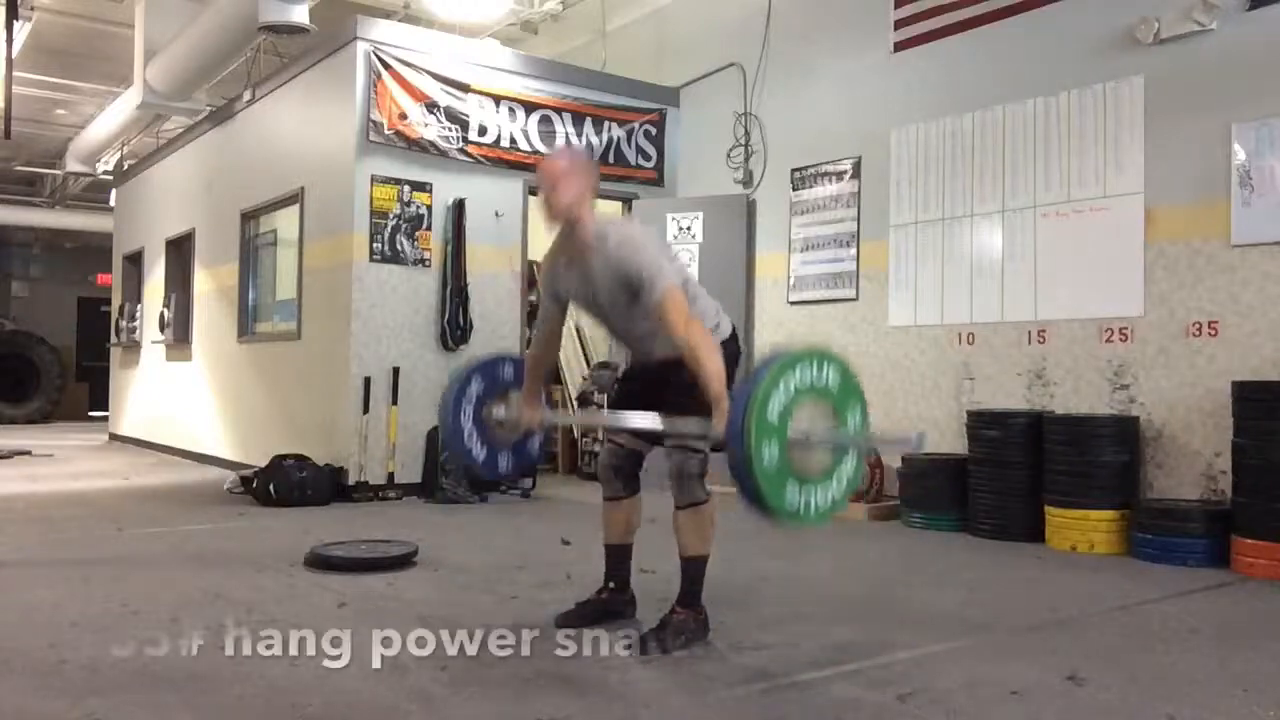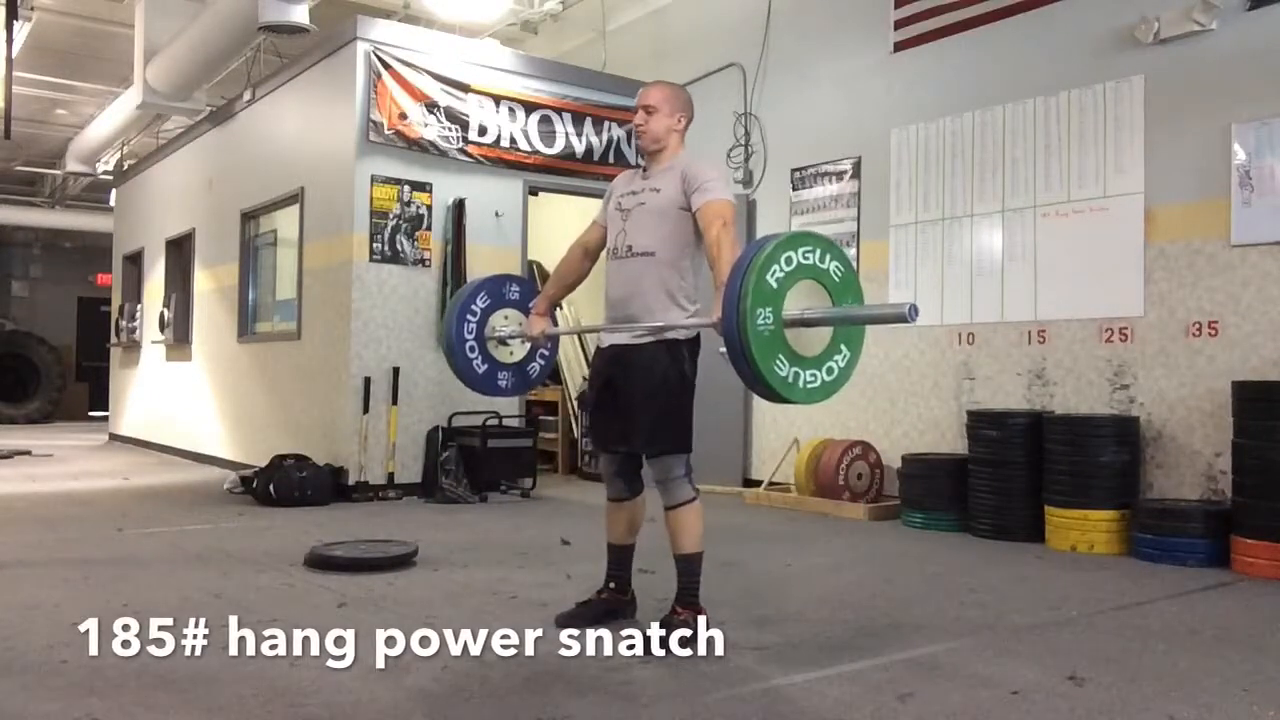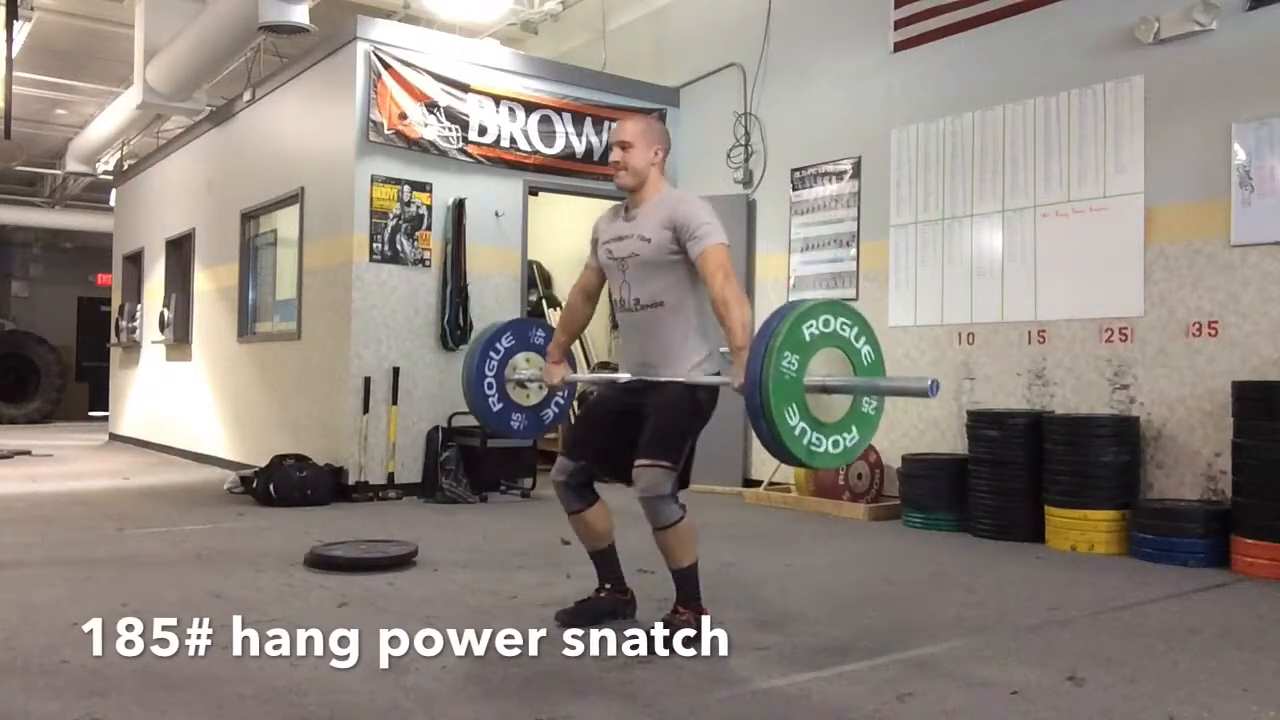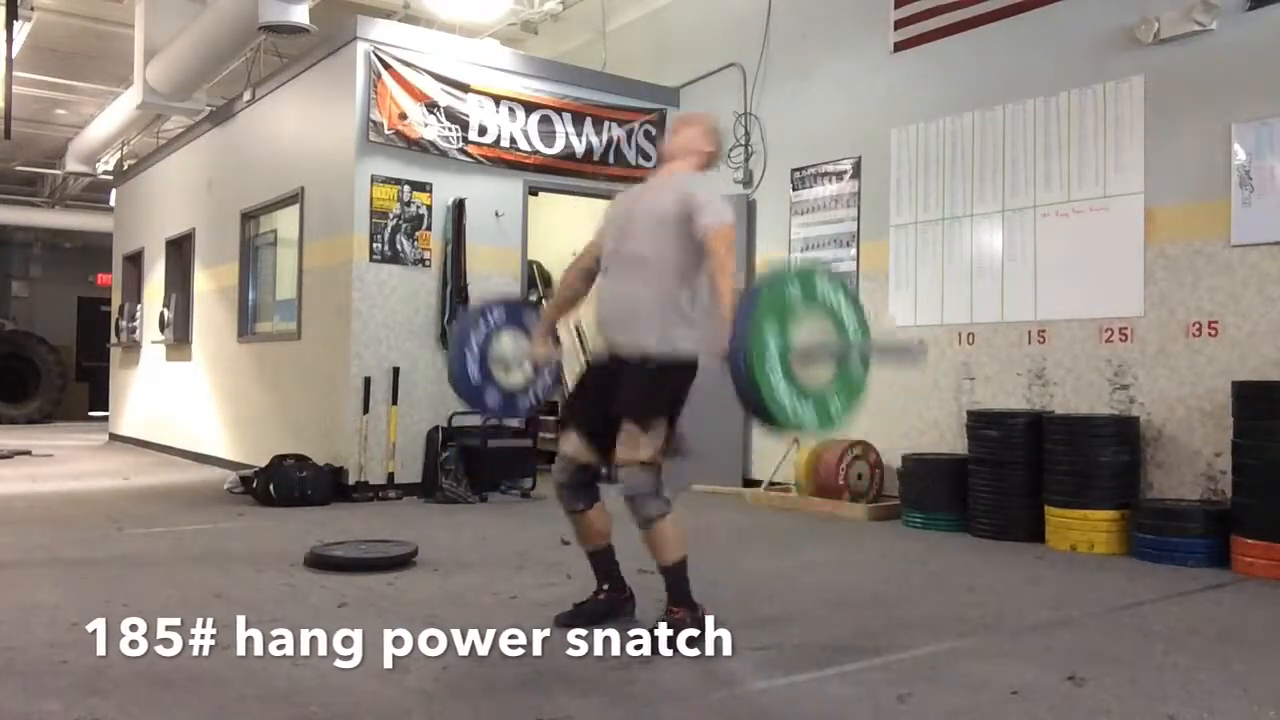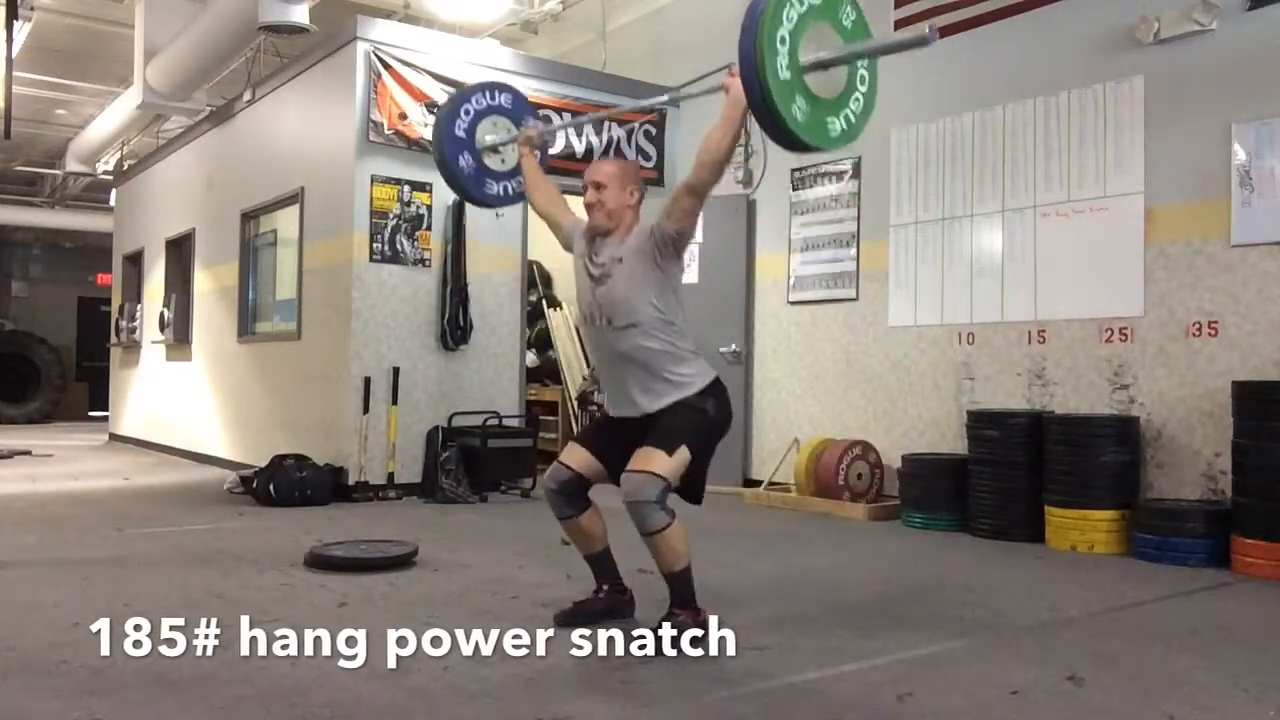
dt=1s
person 1, frame 1
left shoulder: (628, 244)
right shoulder: (557, 263)
left elbow: (688, 328)
right elbow: (546, 336)
left wrist: (723, 407)
right wrist: (530, 400)
left hip: (705, 341)
right hip: (649, 359)
left knee: (685, 463)
right knee: (614, 464)
left ankle: (690, 610)
right ankle: (616, 592)
person 1, frame 2
left shoulder: (696, 174)
right shoulder: (622, 185)
left elbow: (719, 230)
right elbow: (585, 249)
left wrist: (725, 298)
right wrist: (541, 307)
left hip: (664, 343)
right hip: (613, 344)
left knee: (671, 471)
right knee: (617, 471)
left ankle: (689, 608)
right ankle: (617, 591)
person 1, frame 3
left shoulder: (684, 211)
right shoulder: (608, 224)
left elbow: (722, 281)
right elbow: (583, 295)
left wrist: (743, 356)
right wrist: (555, 355)
left hip: (685, 378)
right hip: (632, 378)
left knee: (652, 483)
right knee: (569, 473)
left ankle: (691, 609)
right ankle: (614, 590)
person 1, frame 4
left shoulder: (696, 195)
right shoulder: (629, 201)
left elbow: (722, 258)
right elbow: (584, 268)
left wrist: (732, 326)
right wrist: (544, 329)
left hip: (662, 360)
right hip: (613, 360)
left knee: (638, 482)
right knee: (570, 474)
left ankle: (684, 610)
right ankle: (612, 591)
person 1, frame 5
left shoulder: (654, 243)
right shoulder: (584, 243)
left elbow: (700, 179)
right elbow: (545, 201)
left wrist: (738, 101)
right wrist: (527, 153)
left hip: (689, 400)
right hip: (626, 408)
left knee: (642, 488)
right knee: (561, 482)
left ankle: (688, 613)
right ankle: (613, 591)
